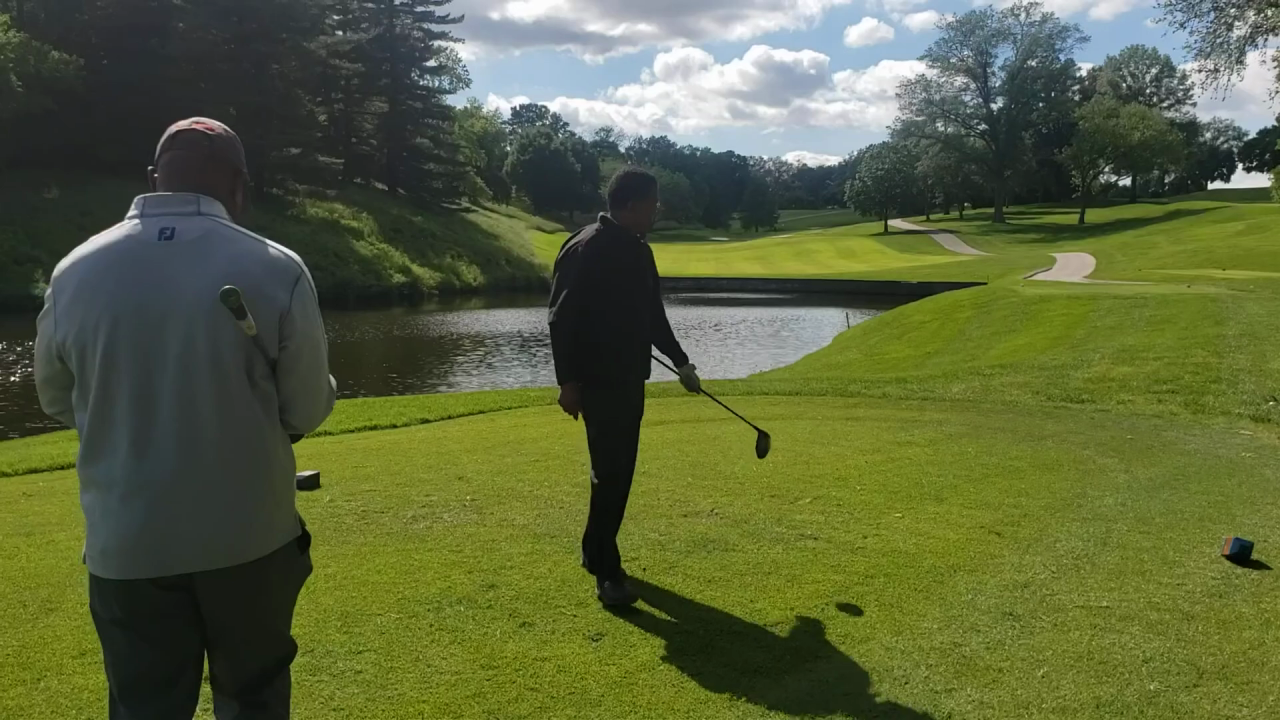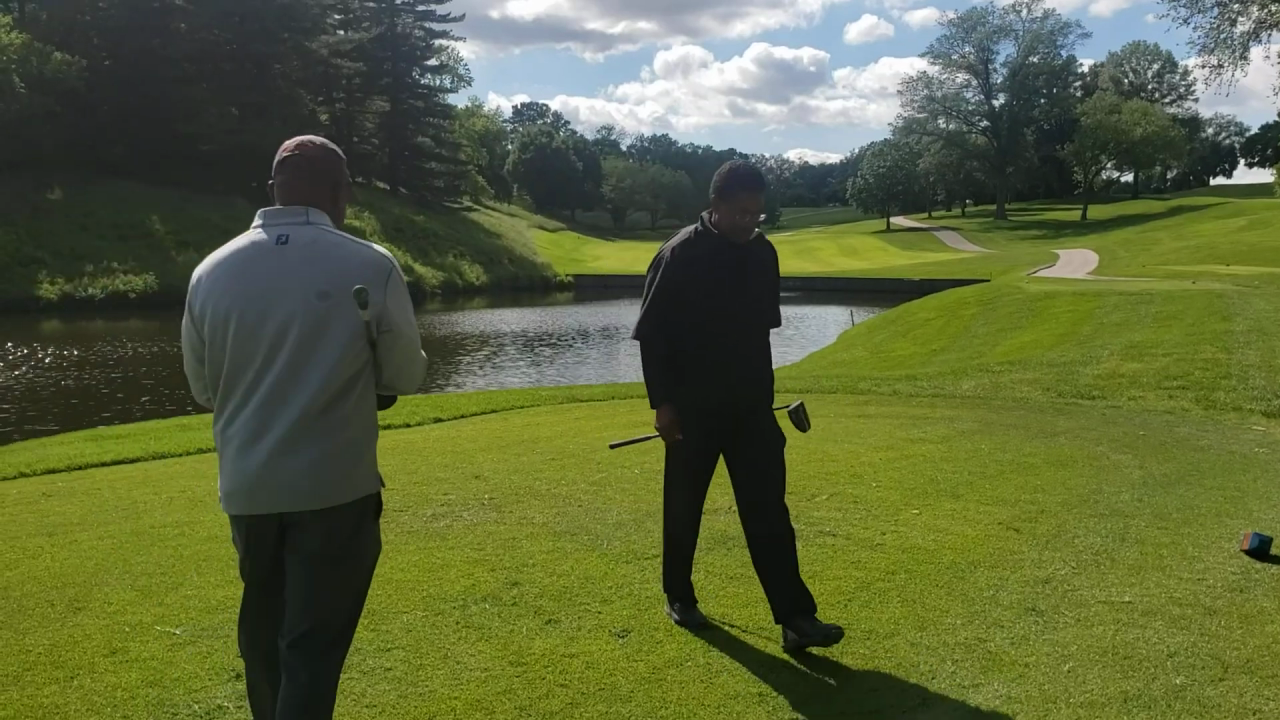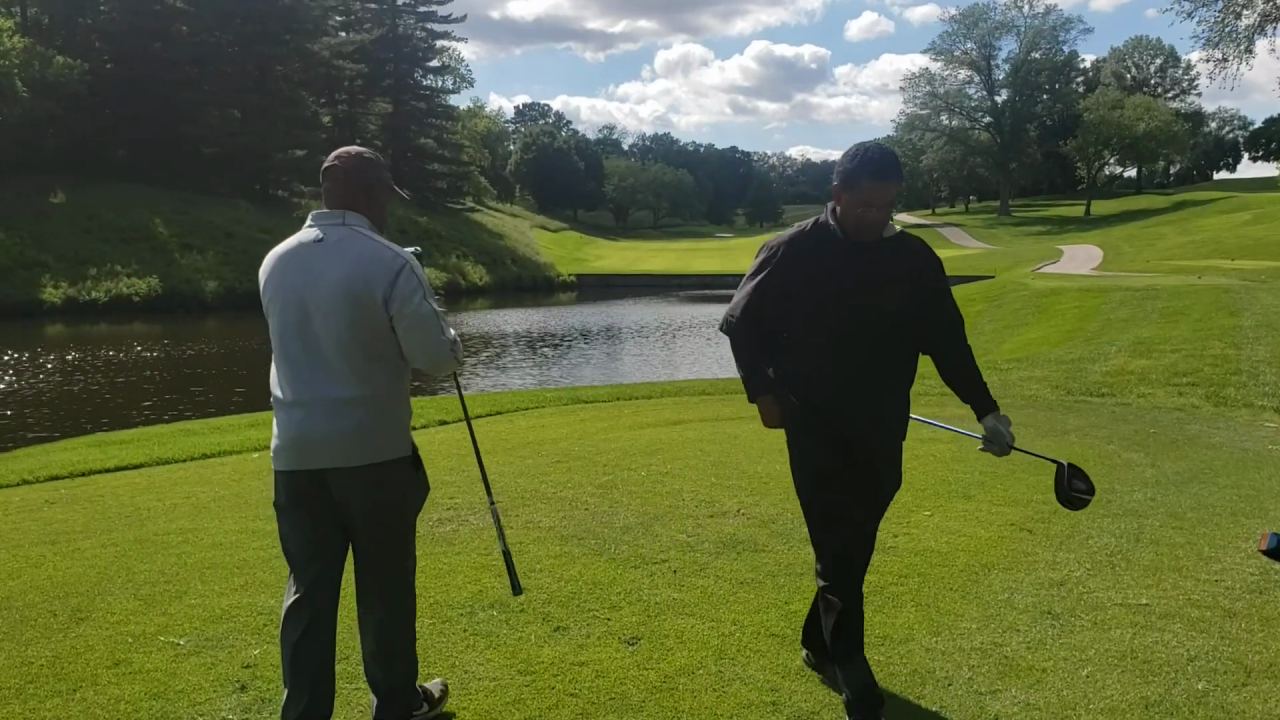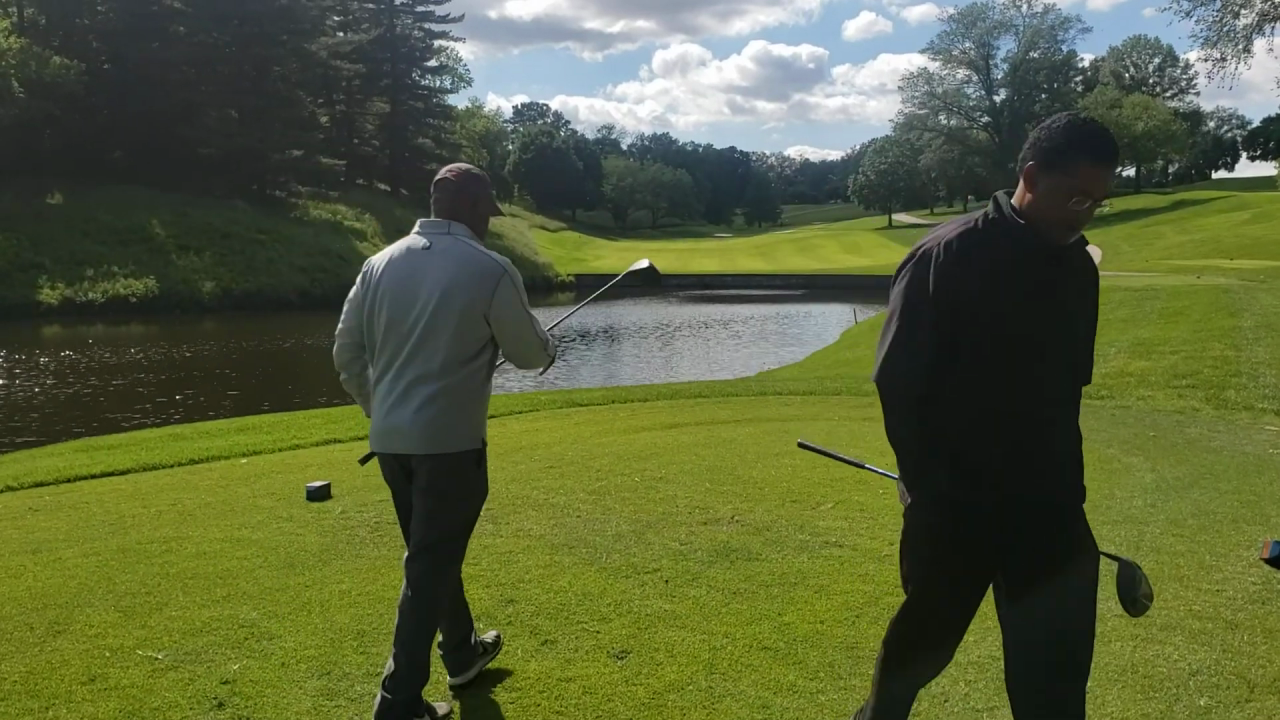
dt=0.7s
person 1, frame 1
left shoulder: (76, 273)
right shoulder: (275, 269)
left elbow: (59, 400)
right elbow: (308, 409)
left hip: (126, 544)
right hip: (249, 533)
person 1, frame 2
left shoulder: (212, 272)
right shoulder: (370, 267)
left elbow: (204, 387)
right elbow: (405, 375)
left hip: (248, 485)
right hip: (336, 487)
left knee: (265, 622)
right knee: (313, 643)
person 1, frame 3
left shoulder: (277, 262)
right shoulder: (390, 264)
right elbow: (437, 358)
right wrist: (446, 337)
left hip: (296, 453)
right hip: (374, 451)
left knee: (310, 591)
right knee: (387, 581)
person 1, frame 4
left shoulder: (380, 263)
right shoulder: (490, 269)
left elbow: (346, 352)
right elbow: (527, 352)
right wrist: (547, 346)
left hip: (391, 439)
right hip: (451, 441)
left knee: (432, 552)
right knee: (429, 567)
left ankle: (463, 651)
person 2, frame 1
left shoulder: (639, 250)
right shoulder: (585, 250)
left elbow: (653, 315)
right elbow: (562, 321)
left wrist: (681, 362)
right wrist: (568, 381)
left hip: (629, 376)
right hip: (597, 380)
left knee: (619, 468)
right knee: (610, 470)
left ankle: (598, 555)
right ankle: (605, 570)
person 2, frame 2
left shoulder: (763, 254)
right shoulder: (680, 255)
right elbow: (652, 334)
right wrist: (663, 402)
left hip: (752, 403)
right hip: (694, 406)
left knee: (768, 507)
right knee: (684, 503)
left ankle: (795, 618)
right ankle: (678, 596)
person 2, frame 3
left shoulder: (914, 258)
right shoulder: (792, 253)
left elbow: (947, 340)
right elbow: (742, 323)
left wrist: (986, 410)
right wrist: (761, 393)
left hip: (881, 433)
right hip: (816, 433)
left knee: (852, 555)
right knee: (840, 562)
left ankle: (821, 645)
person 2, frame 4
left shoulder: (1078, 268)
right shoulder: (949, 257)
right elbow: (899, 382)
right wrist: (926, 484)
left hip: (1051, 506)
right hip: (955, 502)
left knee: (1057, 663)
right knee: (926, 632)
